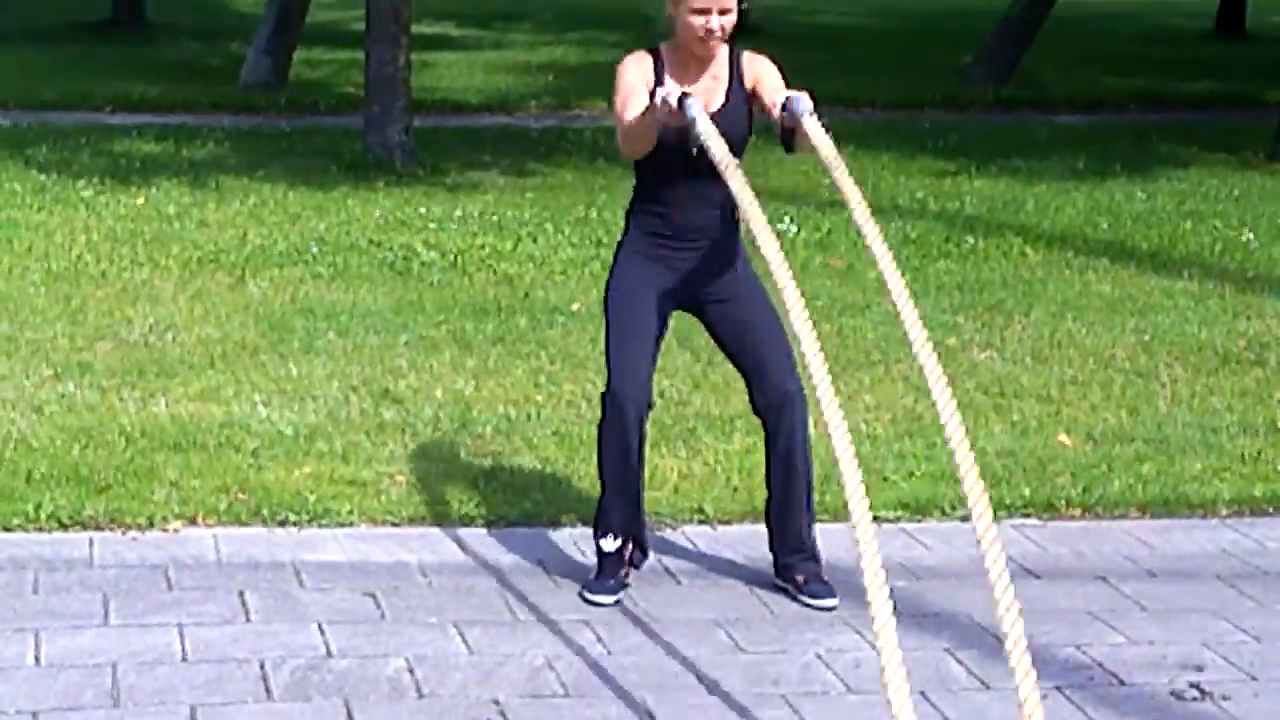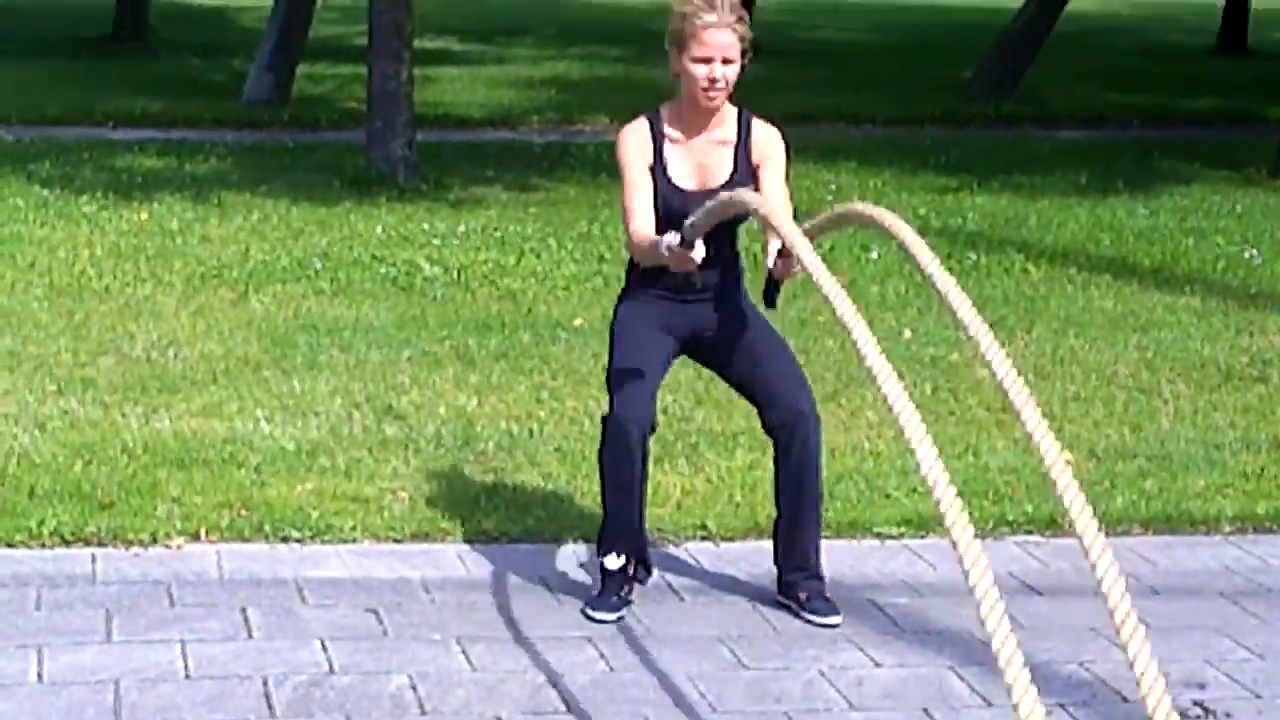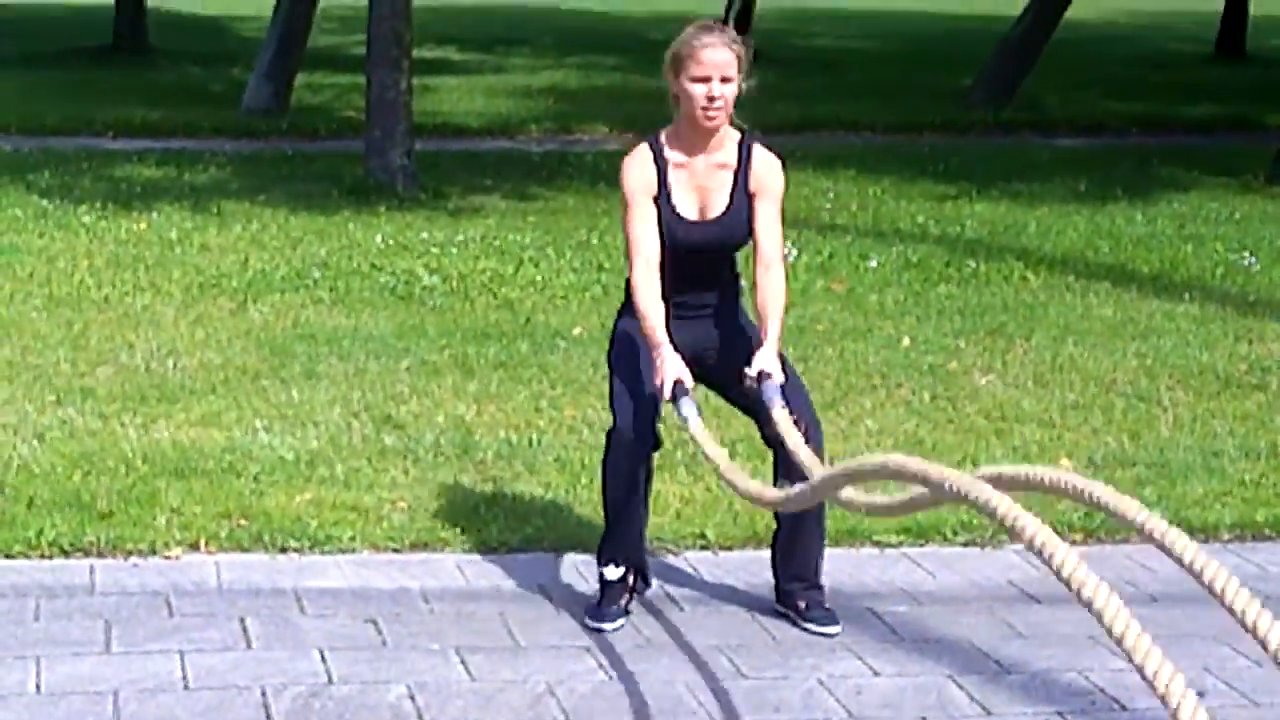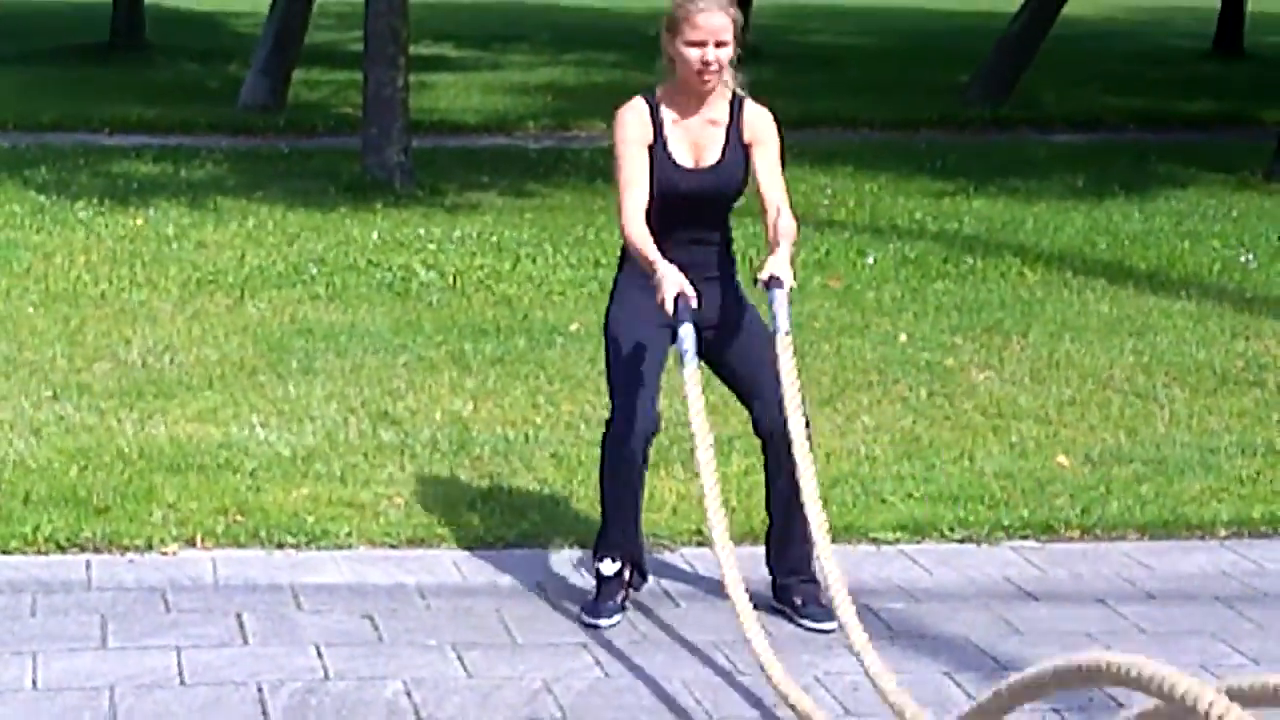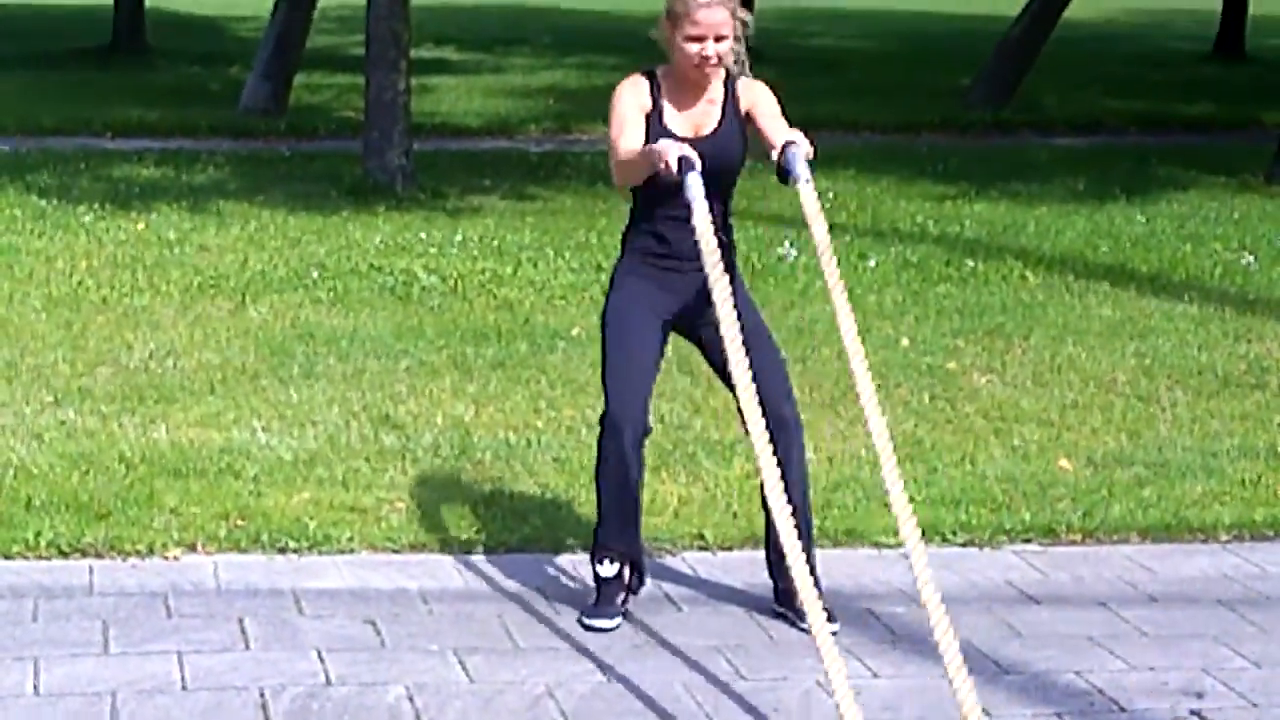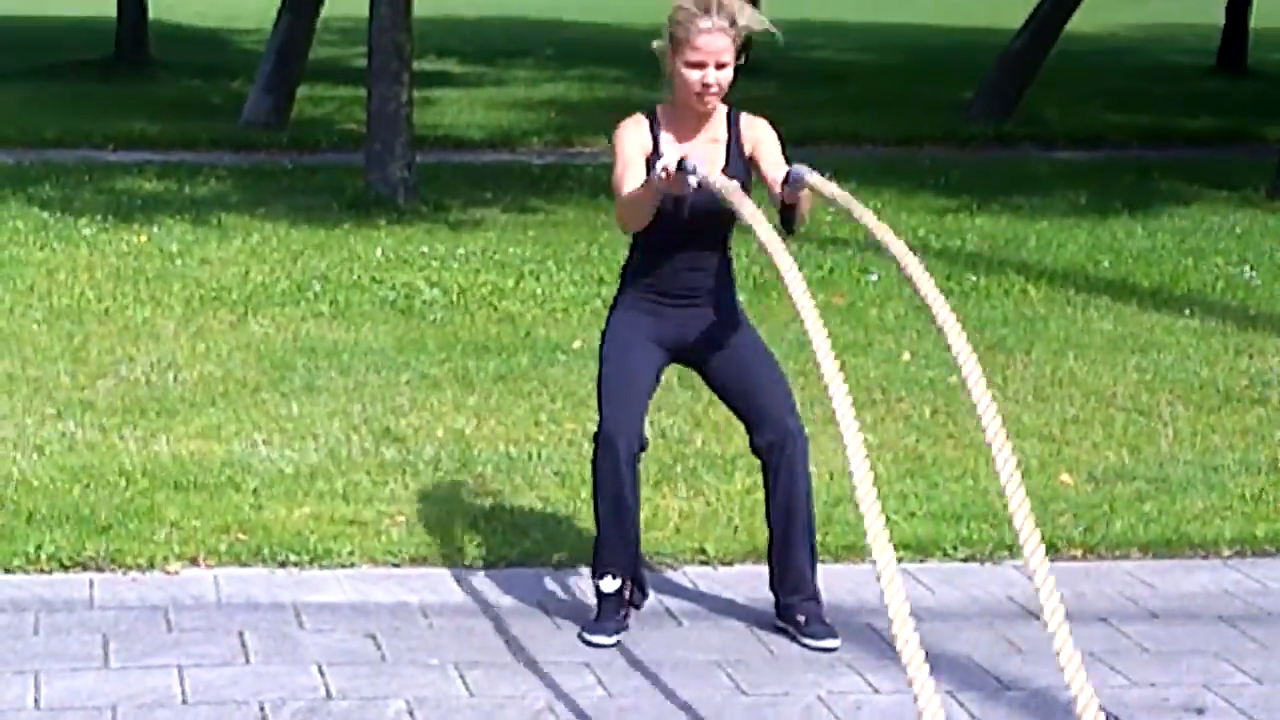
dt=0.1s
person 1, frame 1
left shoulder: (753, 70)
right shoulder: (640, 69)
left elbow: (782, 110)
right elbow: (630, 144)
left wrist: (795, 112)
right wrist: (660, 115)
left hip: (720, 257)
right hip: (647, 258)
left knee: (784, 393)
right knee: (626, 397)
left ankle: (795, 557)
right ankle: (617, 547)
person 1, frame 2
left shoulder: (761, 138)
right shoulder: (640, 137)
left elbow: (778, 220)
right elbow: (637, 236)
left wrist: (788, 247)
right wrist: (667, 248)
left hip: (724, 306)
right hip: (652, 307)
left knee: (797, 413)
right knee: (627, 420)
left ankle: (800, 577)
right ankle: (619, 568)
person 1, frame 3
left shoulder: (761, 164)
right shoulder: (643, 164)
left elbow: (769, 267)
right elbow: (644, 276)
left wrist: (769, 346)
right wrist: (660, 353)
left hip: (724, 325)
right hip: (651, 328)
left knee: (799, 426)
right knee: (632, 434)
left ankle: (799, 585)
right ankle: (619, 577)
person 1, frame 4
left shoulder: (752, 118)
right shoulder: (638, 116)
left elbow: (776, 204)
right elbow: (631, 216)
left wrist: (781, 256)
right wrist: (661, 271)
left hip: (719, 288)
right hip: (646, 289)
left knee: (783, 417)
right knee: (631, 422)
left ankle: (794, 579)
right ankle: (615, 570)
person 1, frame 5
left shoulder: (749, 94)
right shoulder: (636, 92)
left elbow: (782, 138)
right elbow: (621, 170)
left wrist: (794, 147)
right wrist: (655, 151)
left hip: (718, 281)
right hip: (645, 280)
left knee: (781, 417)
right knee: (624, 419)
left ankle: (793, 581)
right ankle: (614, 572)
person 1, frame 6
left shoulder: (749, 130)
right shoulder: (637, 131)
left elbow: (784, 188)
right elbow: (628, 213)
left wrist: (793, 186)
right wrist: (662, 175)
left hip: (716, 311)
right hip: (646, 314)
left knee: (784, 435)
right knee: (616, 440)
left ankle: (797, 600)
right ankle: (616, 591)
